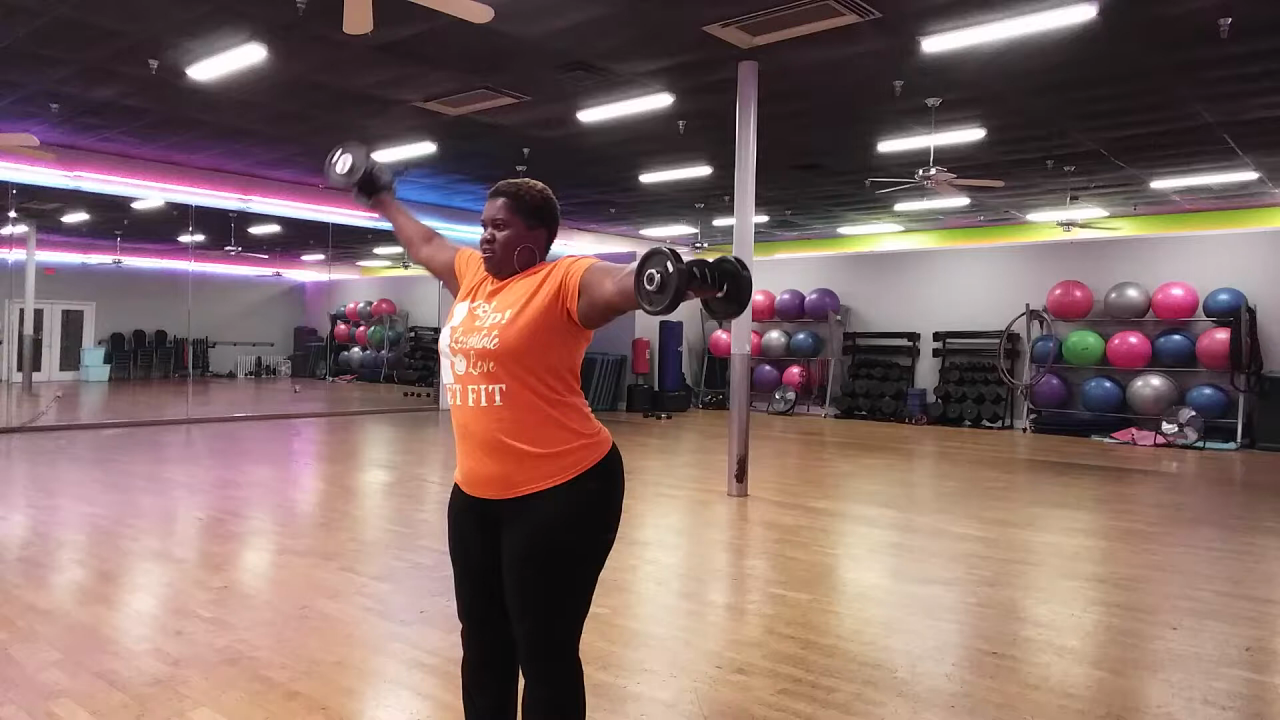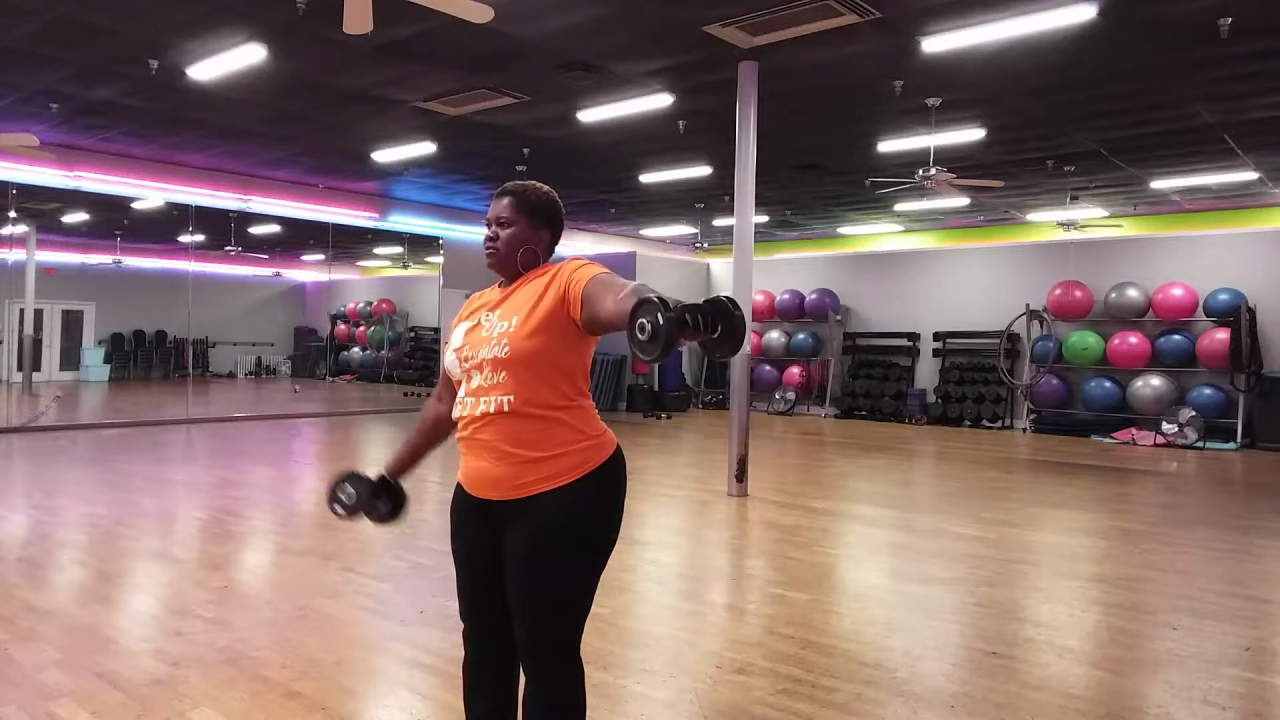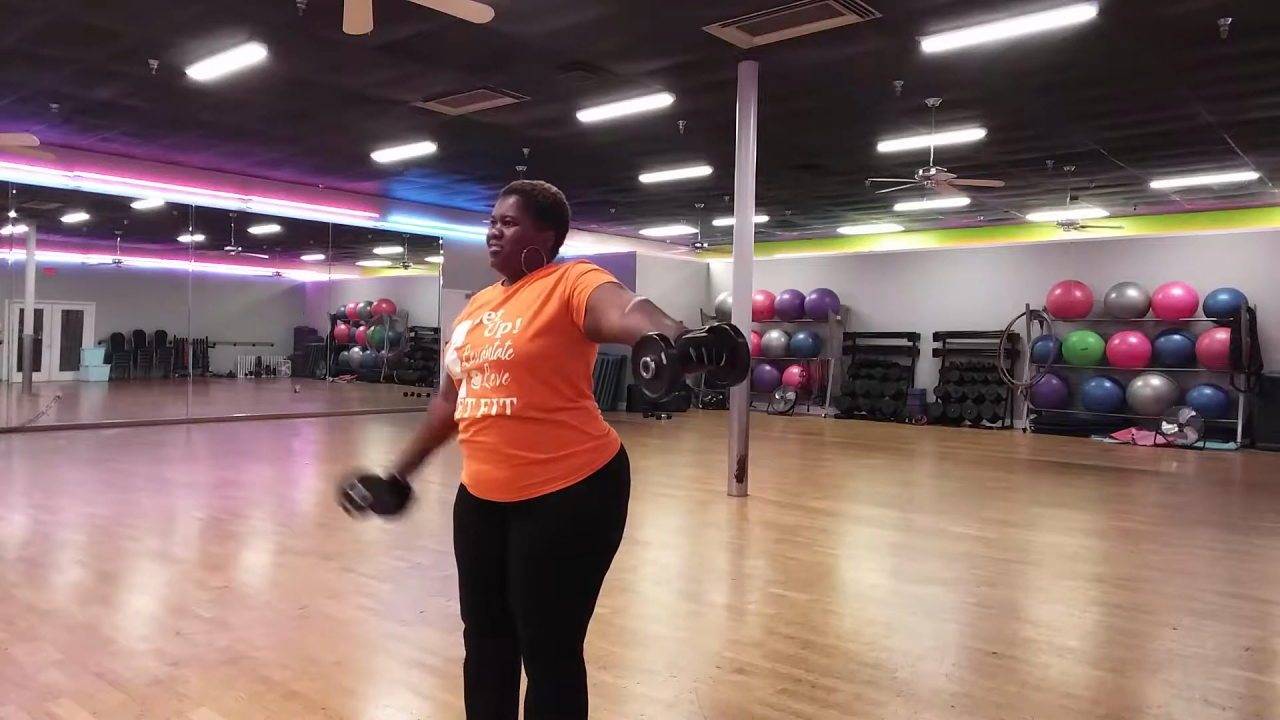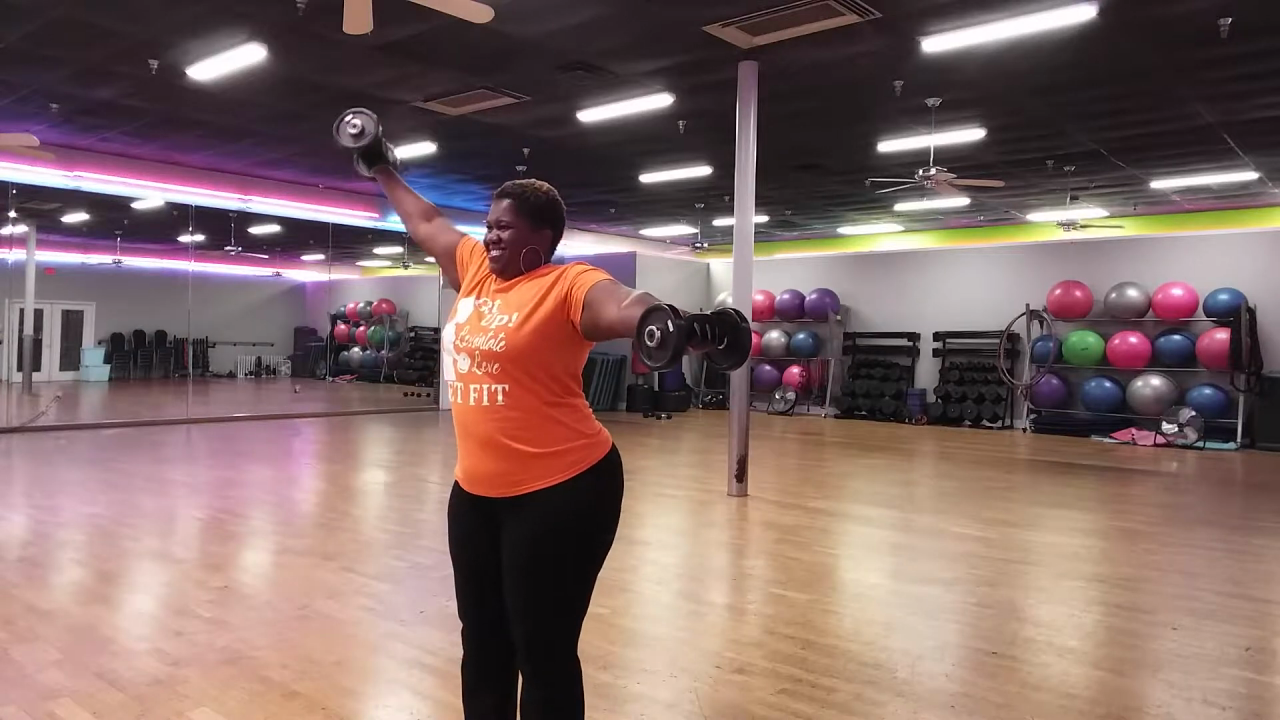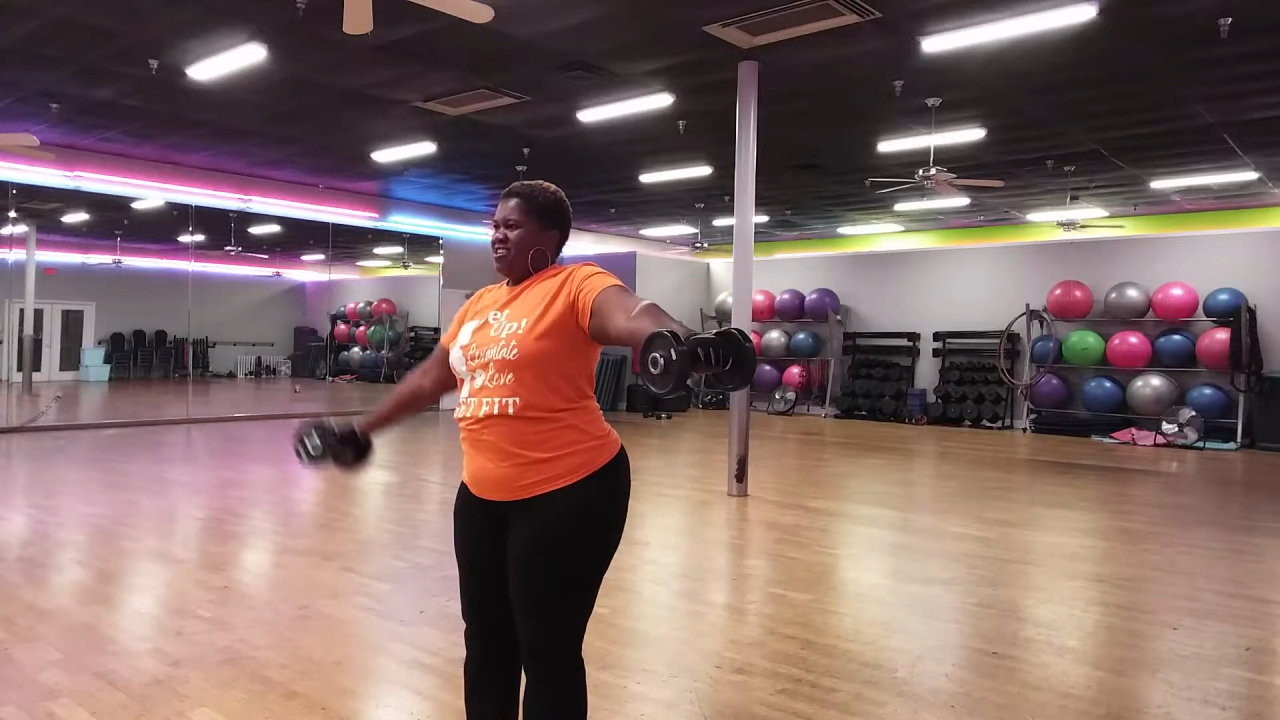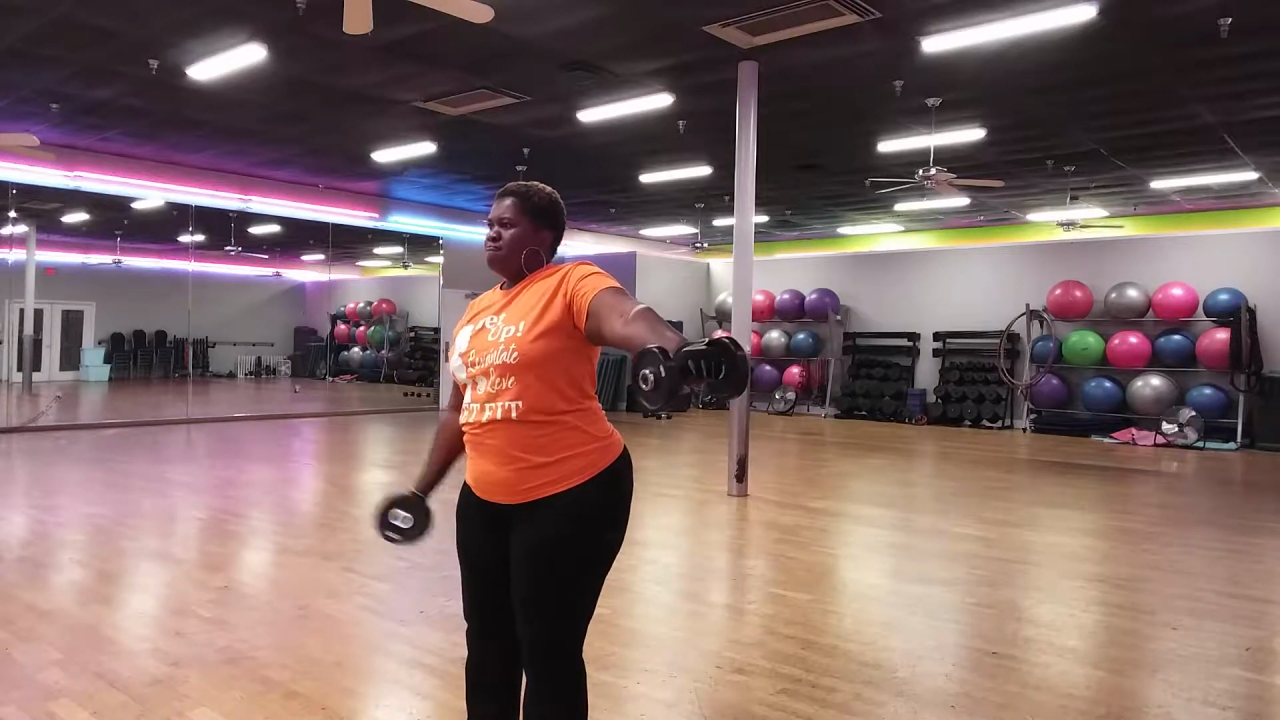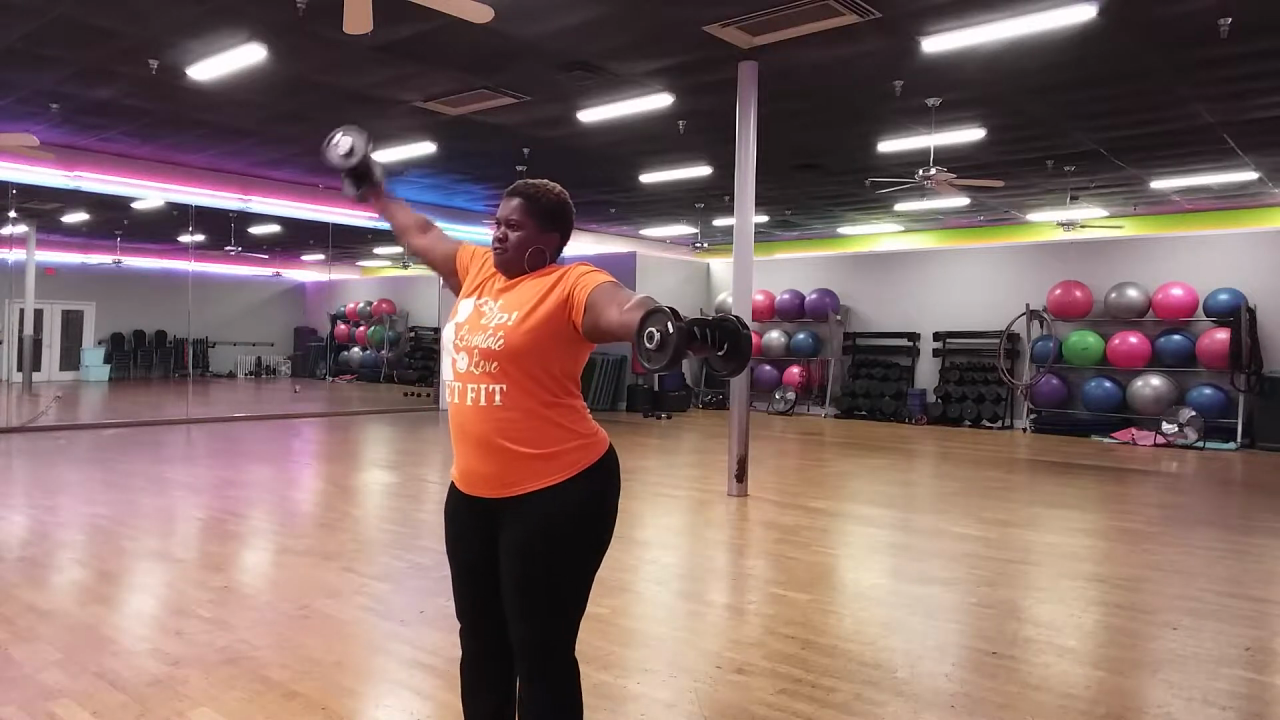
dt=0.7s
person 1, frame 1
left shoulder: (564, 279)
right shoulder: (474, 275)
left elbow: (625, 282)
right elbow: (426, 241)
right wrist: (381, 197)
left hip: (560, 492)
right hip: (476, 494)
left knee: (545, 653)
right knee: (483, 646)
person 1, frame 2
left shoulder: (567, 281)
right shoulder: (473, 307)
left elbow: (623, 299)
right elbow: (443, 402)
right wrist: (392, 471)
left hip: (563, 493)
right hip: (479, 497)
left knee: (546, 653)
right knee: (484, 646)
person 1, frame 3
left shoulder: (572, 284)
right shoulder: (477, 306)
left elbow: (627, 312)
right elbow: (449, 400)
left wrist: (676, 340)
right wrist: (403, 468)
left hip: (567, 493)
right hip: (482, 498)
left knee: (548, 652)
right knee: (485, 643)
person 1, frame 4
left shoulder: (569, 285)
right shoulder: (476, 272)
left elbow: (625, 307)
right elbow: (426, 222)
right wrist: (383, 172)
left hip: (561, 491)
right hip: (477, 492)
left knee: (544, 651)
right knee: (482, 643)
person 1, frame 5
left shoulder: (576, 286)
right shoulder: (479, 304)
left elbow: (631, 315)
right elbow: (430, 378)
left wrist: (681, 340)
right wrist: (364, 428)
left hip: (567, 493)
right hip: (483, 497)
left knee: (546, 650)
right knee: (485, 643)
person 1, frame 6
left shoulder: (573, 285)
right shoulder: (476, 311)
left elbow: (627, 318)
right elbow: (457, 410)
left wrist: (678, 353)
right wrist: (424, 486)
left hip: (571, 494)
right hip: (486, 499)
left knee: (549, 650)
right knee: (487, 644)
person 1, frame 7
left shoulder: (572, 285)
right shoulder: (479, 272)
left elbow: (625, 310)
right elbow: (421, 234)
right wrist: (374, 191)
left hip: (559, 492)
right hip: (474, 493)
left knee: (541, 651)
right knee: (481, 642)
